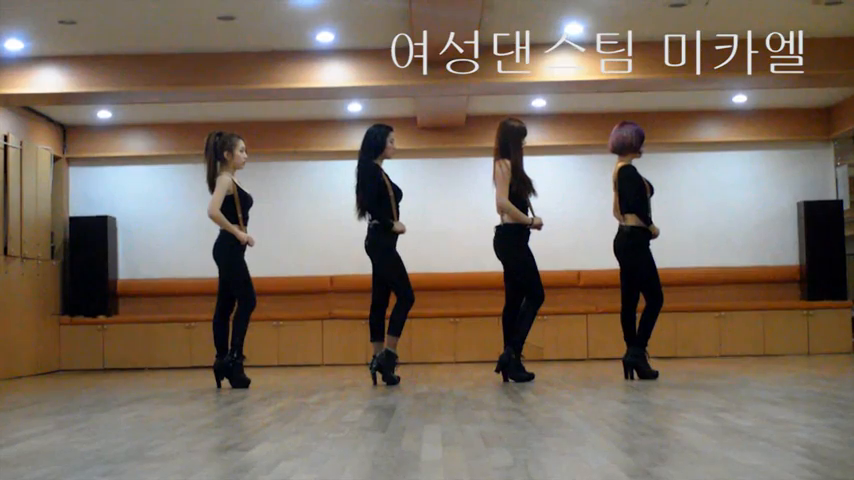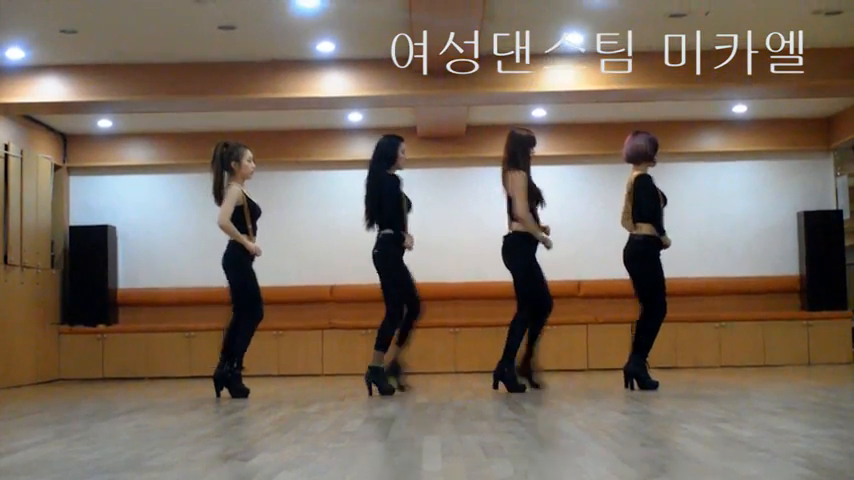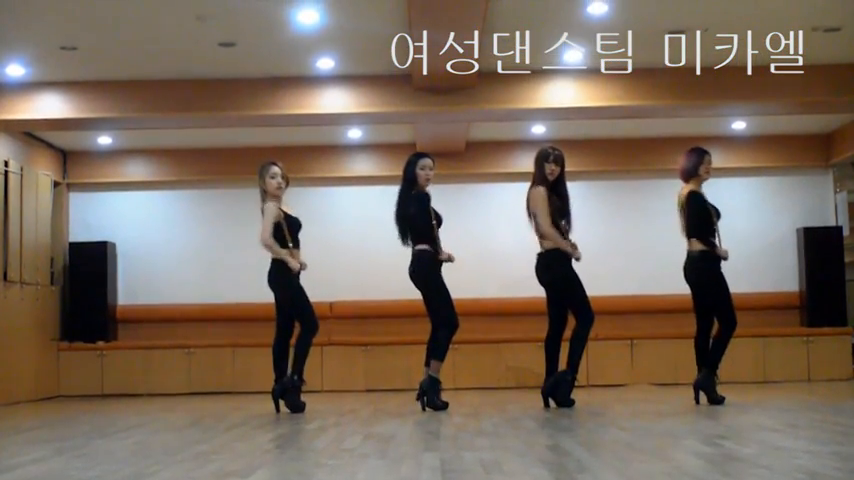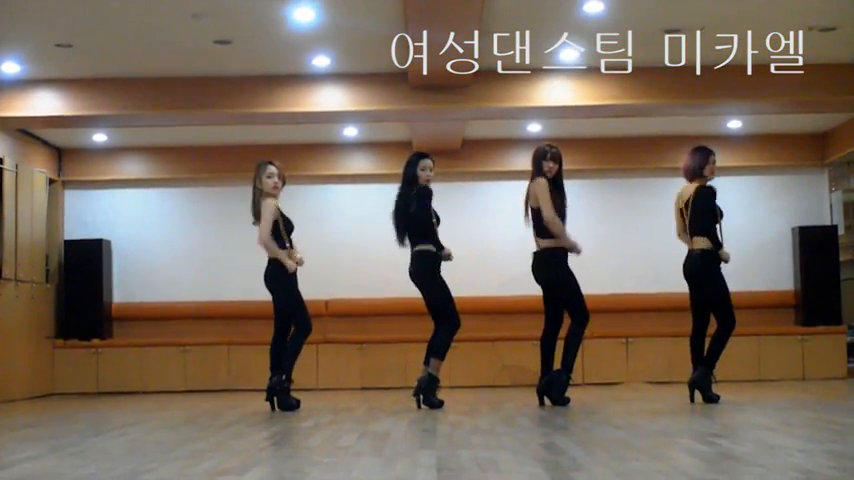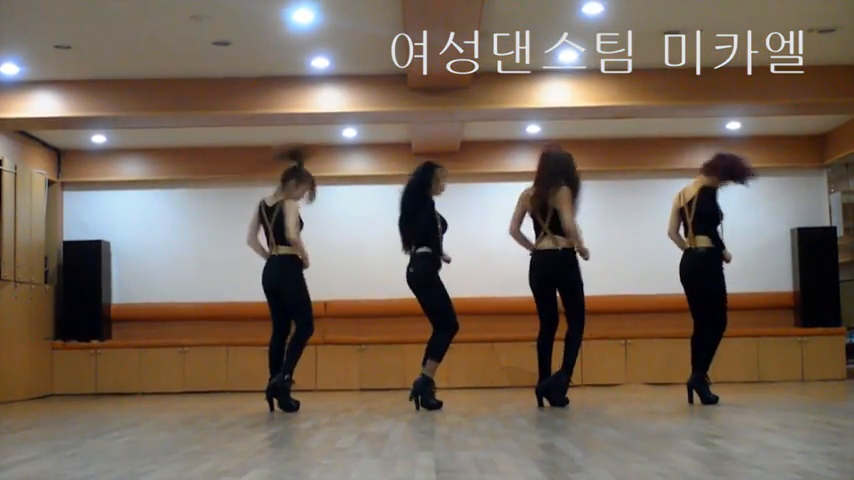
dt=1s
person 1, frame 1
left shoulder: (508, 165)
right shoulder: (504, 164)
left elbow: (509, 203)
right elbow: (502, 202)
left wrist: (528, 220)
right wrist: (530, 221)
left hip: (512, 238)
right hip: (511, 238)
left knee: (515, 299)
right knee: (535, 295)
left ankle: (511, 358)
right ankle: (512, 353)
person 1, frame 2
left shoulder: (516, 173)
right shoulder: (518, 174)
right elbow: (521, 212)
left wrist: (539, 228)
right wrist: (541, 237)
left hip: (521, 246)
right hip: (519, 246)
left knee: (542, 305)
right knee: (529, 308)
left ankle: (525, 364)
right ankle: (506, 367)
person 1, frame 3
left shoulder: (554, 192)
right shoulder: (539, 191)
right elbow: (545, 229)
left wrist: (568, 245)
right wrist: (571, 250)
left hip: (554, 263)
right hip: (555, 263)
left knee: (557, 324)
right knee: (585, 317)
left ankle: (552, 384)
right ankle: (568, 375)
person 1, frame 4
left shoulder: (551, 187)
right shoulder: (539, 183)
left elbow: (553, 222)
right elbow: (549, 218)
left wrist: (566, 241)
right wrist: (570, 243)
left hip: (549, 261)
right hip: (551, 260)
left knee: (553, 322)
right knee: (580, 316)
left ankle: (546, 382)
right ankle: (562, 375)
person 1, frame 5
left shoulder: (529, 194)
right shoulder: (563, 191)
left elbow: (513, 230)
right elbow: (569, 224)
right wrist: (580, 248)
left hip: (539, 263)
right hip: (562, 261)
left knee: (547, 323)
right knee: (576, 321)
left ankle: (545, 384)
right ankle: (562, 377)
person 2, frame 1
left shoulder: (378, 172)
right shoulder: (371, 170)
left elbow: (383, 205)
right elbow: (370, 205)
left wrist: (394, 224)
right wrist: (391, 224)
left hip: (382, 241)
right hip: (381, 241)
left knee: (380, 300)
right knee: (405, 296)
left ankle: (379, 357)
right ankle: (387, 354)
person 2, frame 2
left shoulder: (385, 181)
right shoulder: (390, 180)
right elbow: (389, 216)
left wrist: (403, 237)
right wrist: (402, 239)
left hip: (389, 251)
right hip: (389, 251)
left knee: (413, 308)
right knee: (395, 311)
left ankle: (394, 364)
right ankle: (376, 370)
person 2, frame 3
left shoulder: (420, 198)
right shoulder: (418, 197)
left elbow: (427, 232)
right elbow: (422, 230)
left wrist: (439, 253)
right wrist: (439, 253)
left hip: (427, 265)
right hip: (425, 265)
left knee: (440, 324)
right knee: (449, 322)
left ankle: (428, 384)
right ankle: (431, 383)
person 2, frame 4
left shoulder: (417, 197)
right shoulder: (421, 194)
right elbow: (423, 225)
left wrist: (439, 250)
right wrist: (441, 249)
left hip: (425, 264)
right hip: (426, 265)
left knee: (443, 322)
right knee: (450, 321)
left ankle: (425, 381)
right ankle: (430, 381)
person 2, frame 5
left shoulder: (425, 203)
right shoulder: (423, 202)
left elbow: (412, 237)
right elbow: (419, 236)
right wrist: (440, 254)
left hip: (422, 269)
right hip: (423, 269)
left knee: (441, 326)
right knee: (448, 324)
left ankle: (423, 384)
right ankle: (425, 382)
person 3, frame 1
left shoulder: (621, 170)
right shoulder: (628, 170)
right elbow: (636, 204)
left wrist: (644, 227)
right wrist: (652, 227)
left hip: (626, 239)
right hip: (634, 241)
left knee: (630, 300)
right knee: (654, 298)
left ankle: (633, 353)
right ankle: (636, 351)
person 3, frame 2
left shoulder: (634, 179)
right shoulder: (643, 179)
right elbow: (651, 212)
left wrist: (646, 233)
right wrist: (663, 236)
left hip: (635, 248)
right hip: (645, 250)
left knee: (648, 309)
right knee: (657, 309)
left ankle: (635, 362)
right ankle: (637, 362)
person 3, frame 3
left shoulder: (689, 193)
right shoulder: (694, 195)
right elbow: (696, 231)
left wrist: (713, 249)
right wrist: (717, 249)
left hip: (698, 263)
right hip: (704, 263)
left knee: (704, 325)
right knee: (728, 321)
left ankle: (704, 378)
right ankle: (706, 375)
person 3, frame 4
left shoulder: (684, 193)
right shoulder: (705, 191)
left elbow: (682, 232)
right elbow: (706, 227)
right wrist: (721, 251)
left hip: (694, 261)
right hip: (705, 262)
left knee: (700, 323)
right knee: (726, 320)
left ankle: (699, 376)
right ankle: (703, 373)
person 3, frame 5
left shoulder: (682, 195)
right shoulder: (708, 192)
left elbow: (672, 231)
right elbow: (708, 225)
right wrist: (723, 251)
left hip: (687, 262)
right hip: (707, 261)
left knee: (701, 324)
right knee: (717, 321)
left ankle: (698, 377)
right ankle: (699, 376)
person 4, frame 1
left shoulder: (229, 180)
right shoulder: (225, 179)
right elbow: (213, 211)
left wrist: (240, 234)
right wrist: (237, 233)
left hip: (231, 249)
right hip: (229, 248)
left knee: (225, 306)
right knee: (247, 301)
left ankle: (223, 361)
right ankle: (233, 359)
person 4, frame 2
left shoulder: (236, 190)
right shoulder: (235, 189)
right elbow: (223, 221)
left wrist: (248, 244)
right wrist: (247, 243)
left hip: (238, 258)
right hip: (238, 258)
left knee: (242, 315)
right knee: (253, 313)
left ankle: (226, 370)
right ankle: (231, 370)
person 4, frame 3
left shoulder: (282, 207)
right shoulder: (271, 206)
right elbow: (266, 240)
left wrist: (298, 260)
right wrist: (289, 260)
left hip: (288, 273)
right hip: (282, 273)
left knee: (284, 331)
right knee: (309, 325)
left ankle: (282, 385)
right ankle: (293, 380)
person 4, frame 4
left shoulder: (274, 205)
right shoulder: (268, 203)
right elbow: (264, 239)
left wrist: (296, 255)
right wrist: (285, 260)
left hip: (285, 273)
right hip: (279, 273)
left knee: (283, 330)
right knee: (303, 326)
left ankle: (276, 384)
right ankle: (282, 381)
person 4, frame 5
left shoulder: (264, 203)
right shoulder: (290, 204)
left elbow: (251, 239)
right elbow: (292, 235)
right wrist: (304, 256)
left hip: (270, 271)
right hip: (288, 269)
left knee: (279, 329)
right knee: (305, 325)
left ankle: (275, 384)
right ankle: (282, 379)
